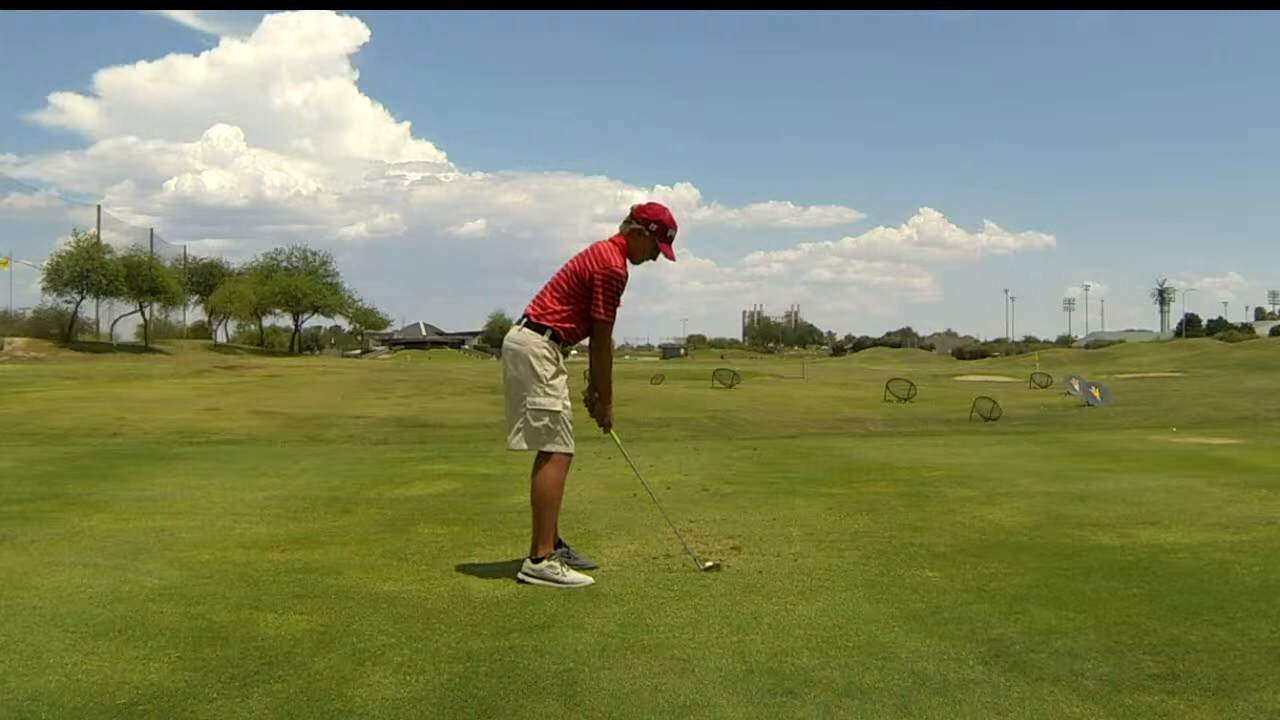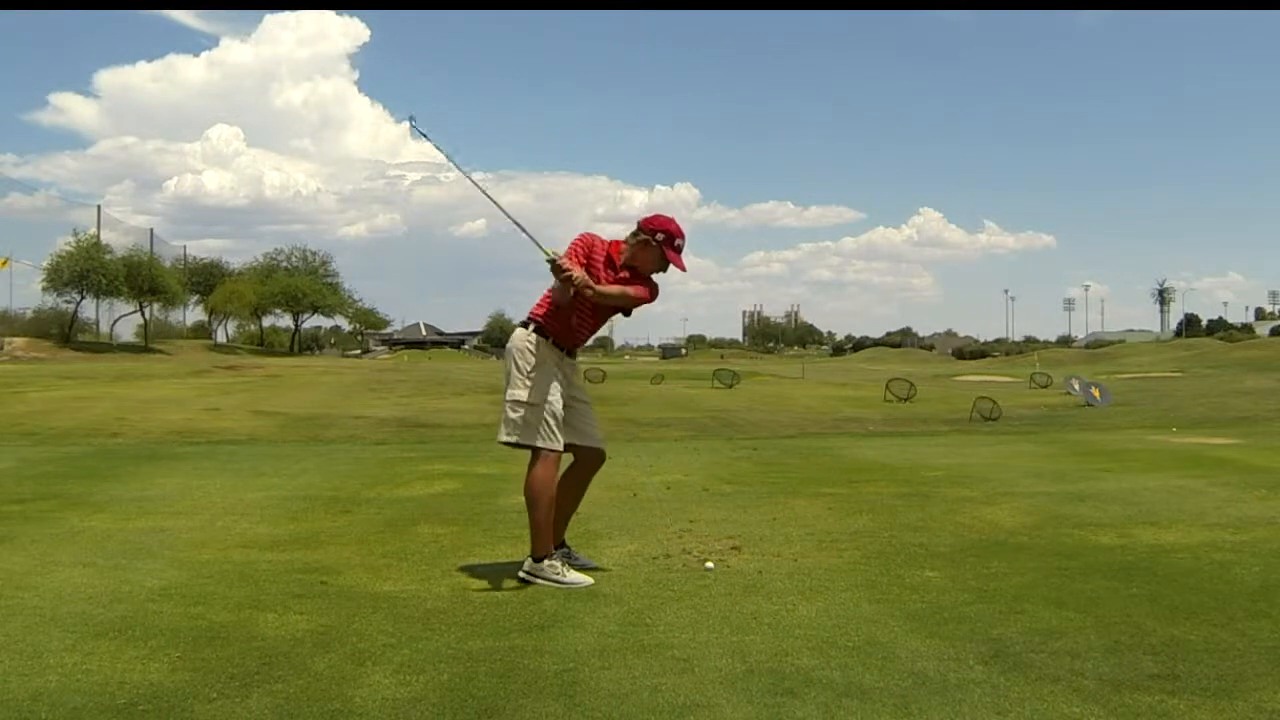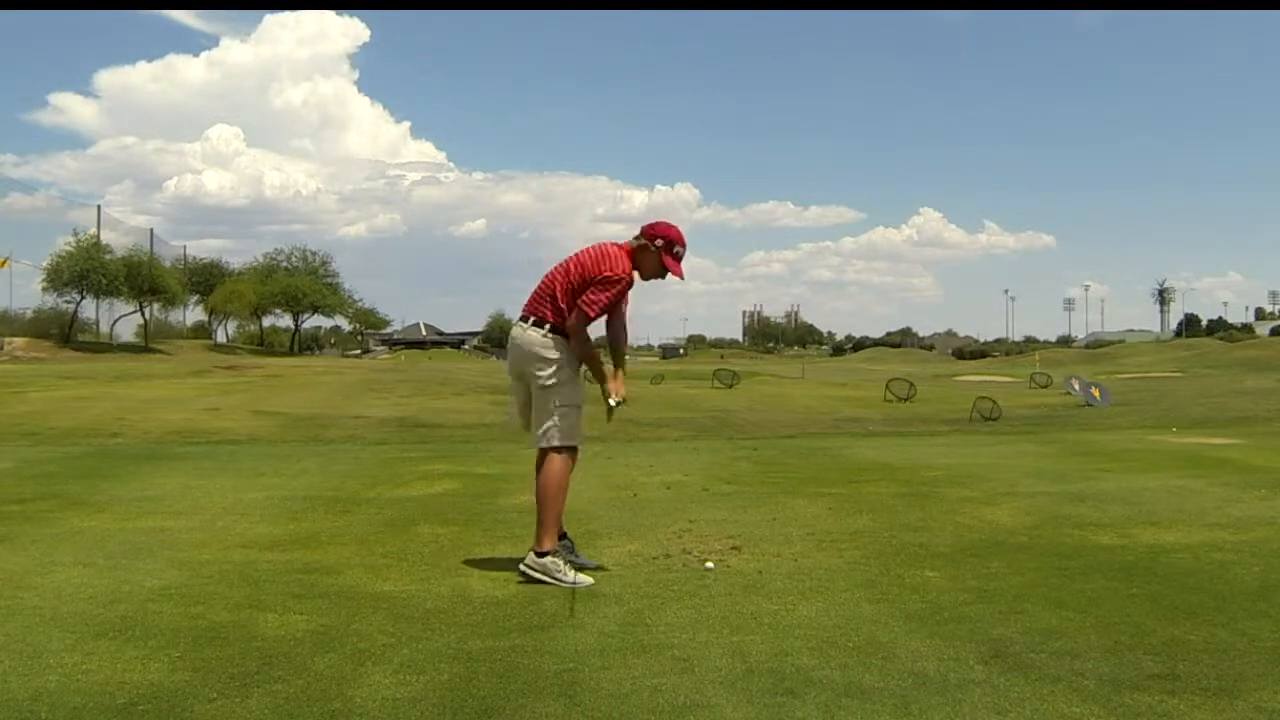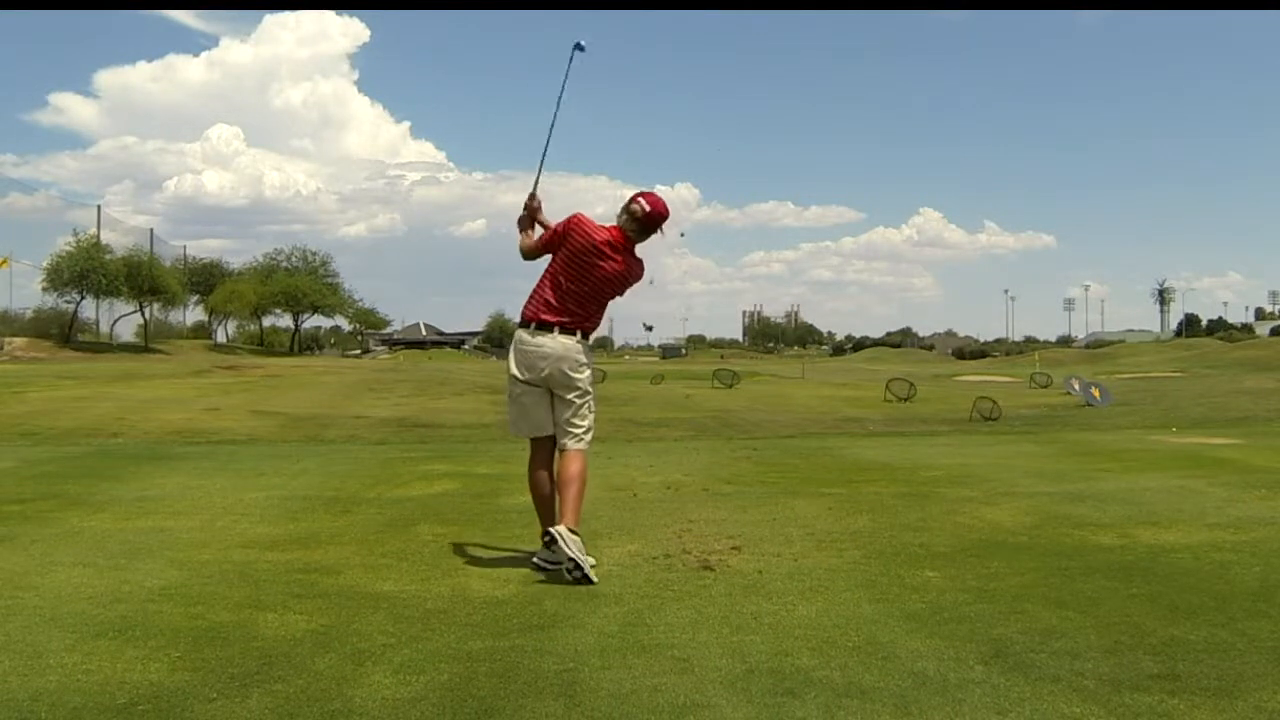
dt=0.5s
person 1, frame 1
left shoulder: (606, 254)
right shoulder: (612, 266)
left elbow: (596, 334)
right elbow: (602, 340)
left wrist: (593, 386)
right wrist: (605, 400)
left hip: (532, 344)
right hip: (537, 348)
left knee: (553, 449)
right knee: (556, 452)
left ankle: (551, 545)
right ankle: (539, 560)
person 1, frame 2
left shoulder: (646, 286)
right shoulder: (590, 244)
left elbow: (620, 295)
right elbow: (560, 291)
left wrist: (590, 285)
right wrist: (568, 277)
left hip: (564, 361)
right hip: (534, 348)
left knee: (591, 455)
right knee: (547, 452)
left ankle: (554, 546)
right ankle: (539, 561)
person 1, frame 3
left shoulder: (609, 255)
right shoulder: (617, 274)
left elbow: (617, 321)
right elbow: (575, 328)
left wrist: (619, 374)
right wrist: (603, 379)
left hip: (528, 337)
right hip: (547, 346)
left knee: (551, 441)
right knee: (561, 447)
left ankle: (554, 539)
right ankle: (543, 554)
person 1, frame 4
left shoulder: (579, 225)
right shoulder: (633, 270)
left elbow: (528, 251)
left wrist: (528, 223)
right wrist: (542, 221)
left hip: (529, 341)
right hip: (571, 349)
left knee: (541, 445)
right knee: (574, 445)
left ankle: (550, 544)
right ankle: (565, 529)
